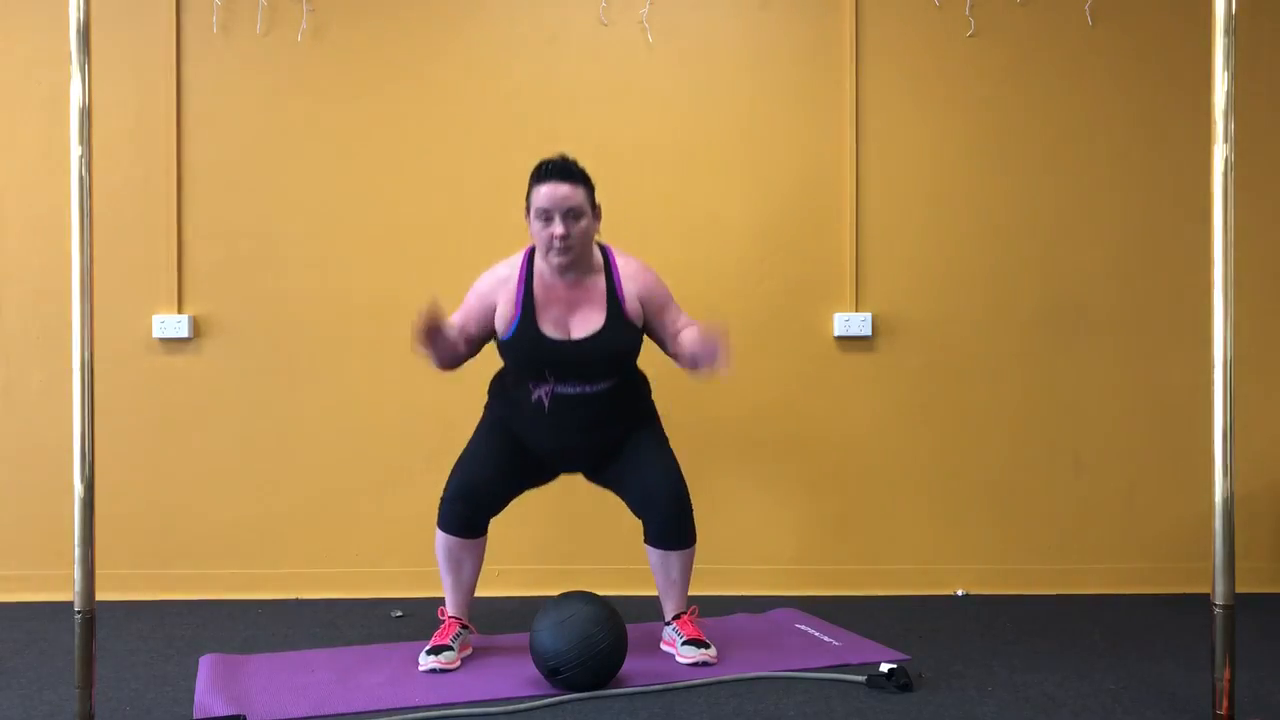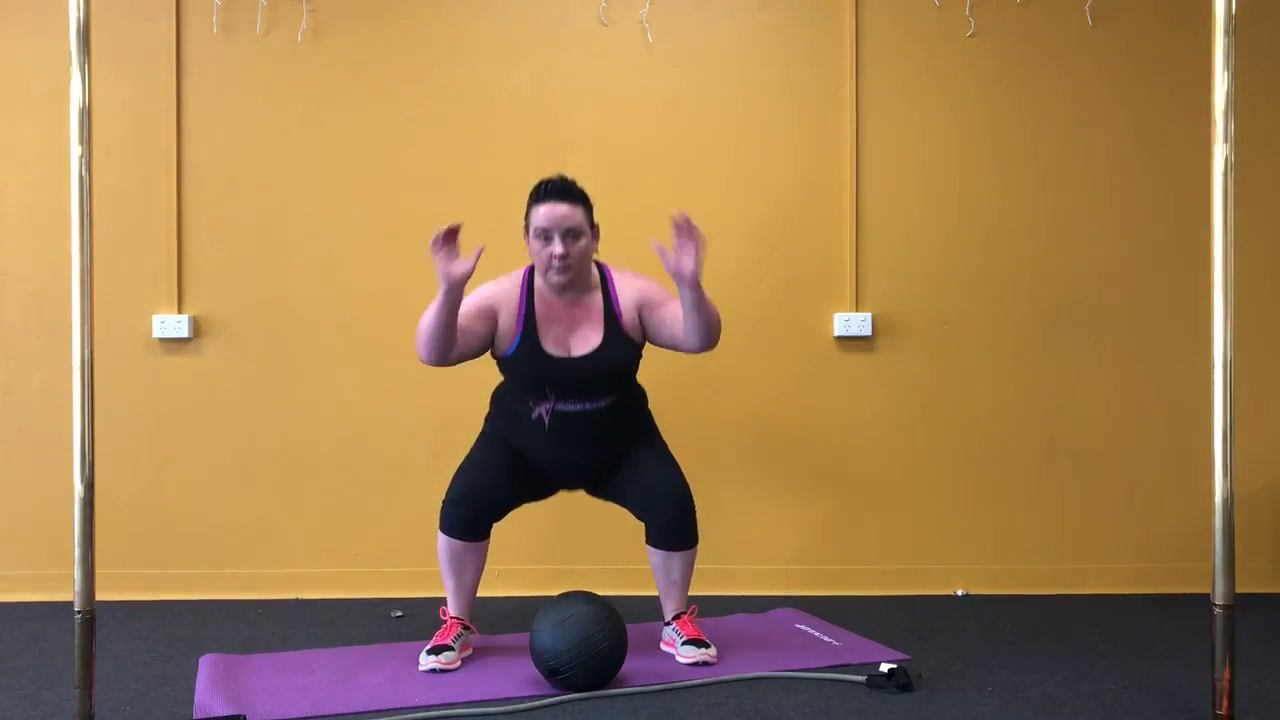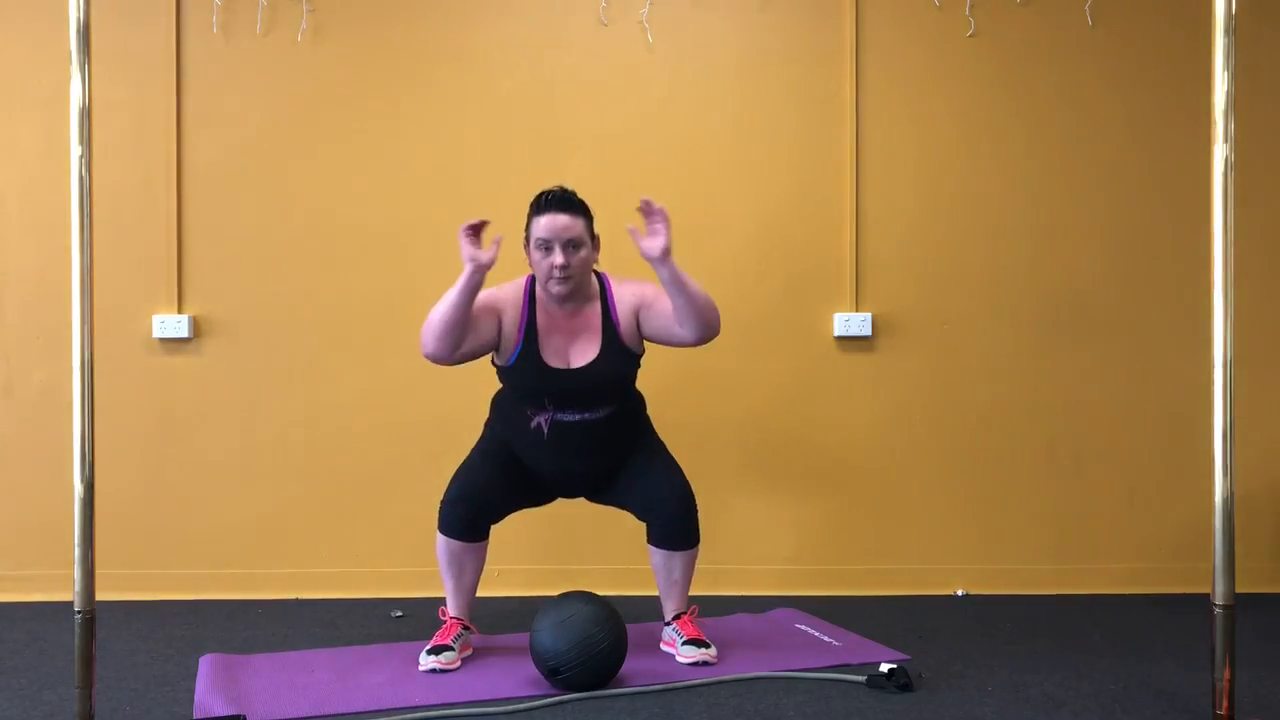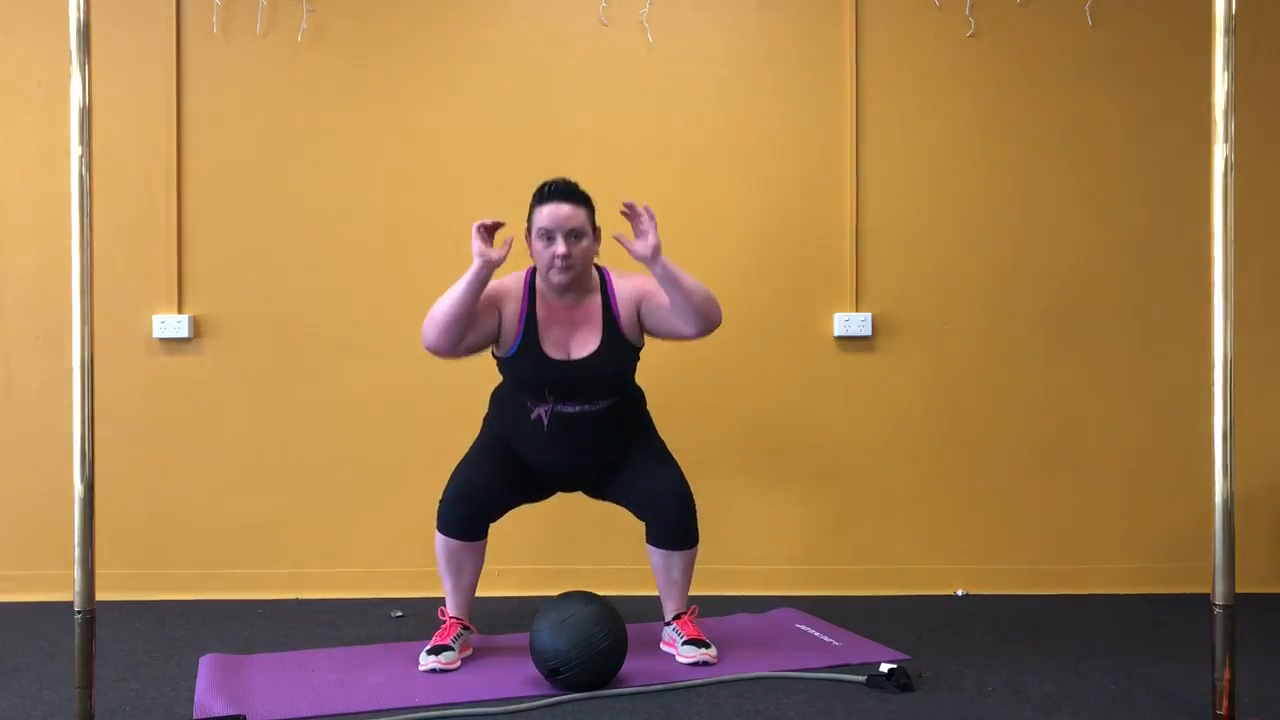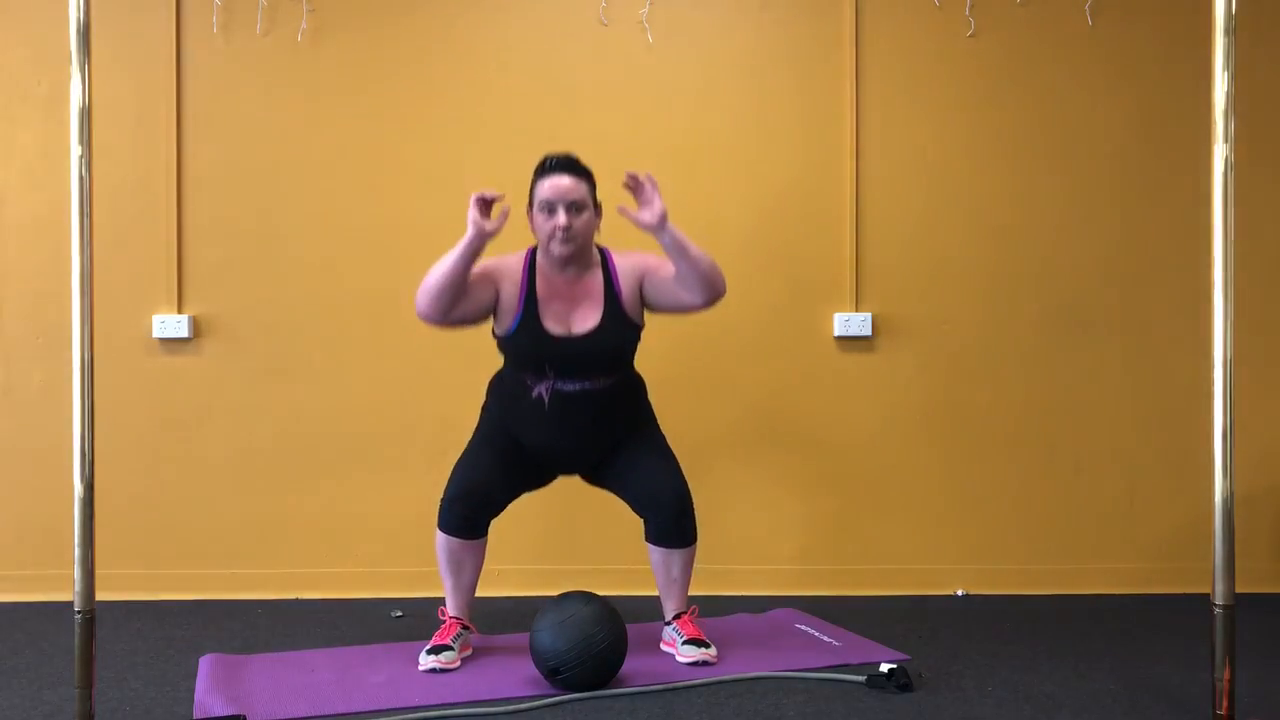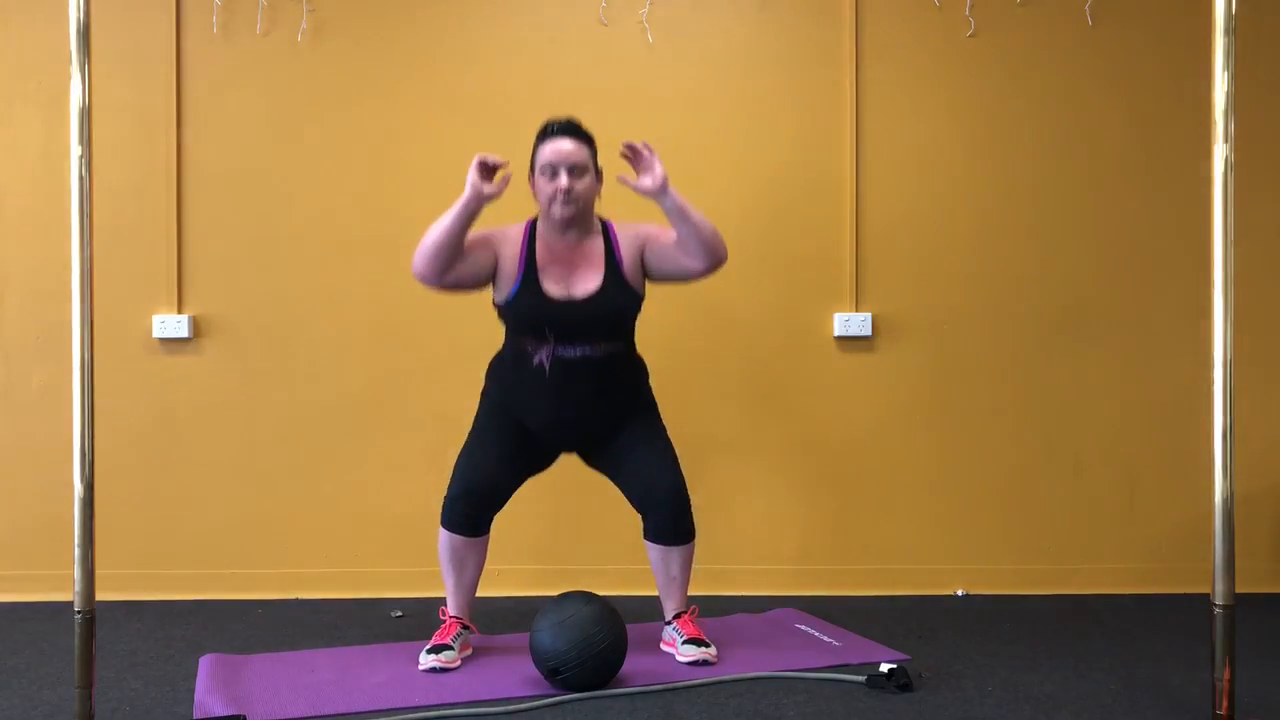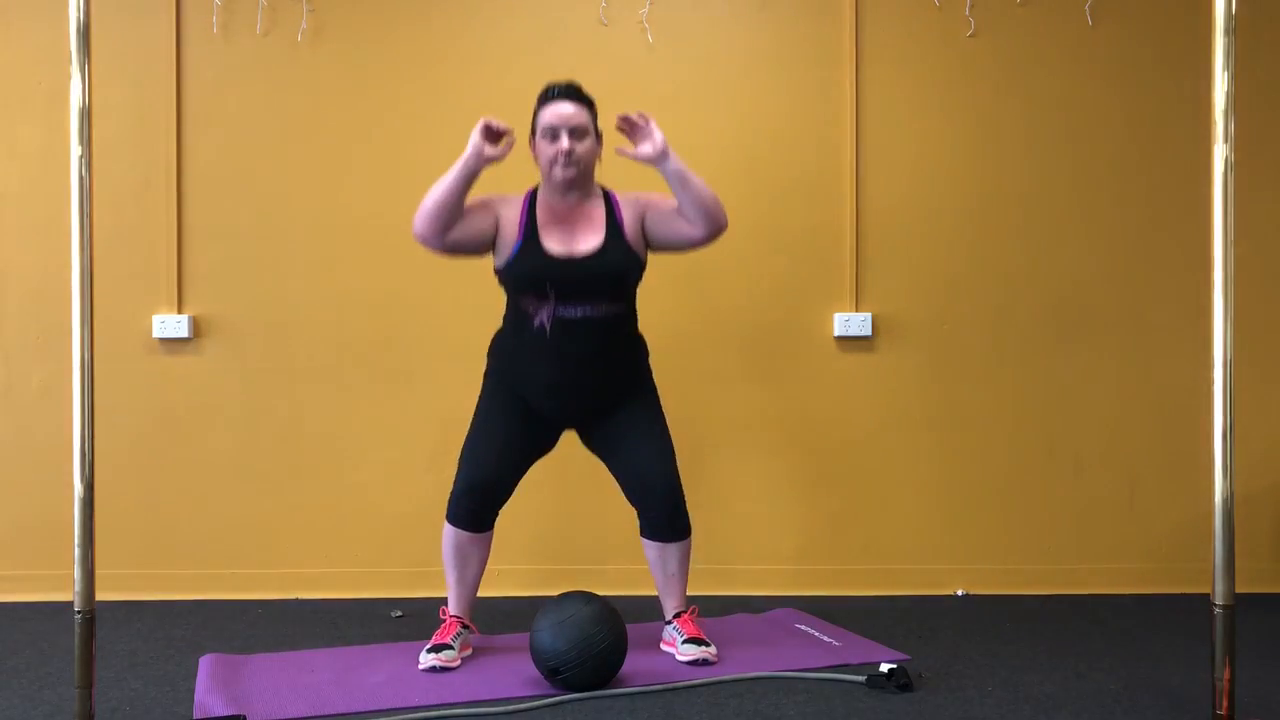
dt=0.1s
person 1, frame 1
left shoulder: (633, 279)
right shoulder: (502, 283)
left elbow: (679, 336)
right elbow: (457, 346)
left wrist: (699, 348)
right wrist: (439, 341)
left hip: (620, 434)
right hip: (521, 432)
left knee: (669, 503)
right knee: (462, 500)
left ankle: (678, 622)
right ankle: (454, 626)
person 1, frame 2
left shoulder: (631, 294)
right shoulder: (502, 299)
left elbow: (701, 338)
right elbow: (432, 352)
left wrist: (690, 280)
right wrist: (451, 284)
left hip: (620, 445)
right hip: (521, 448)
left knee: (673, 505)
right knee: (463, 504)
left ankle: (678, 624)
right ankle: (456, 628)
person 1, frame 3
left shoulder: (629, 302)
right shoulder: (504, 307)
left elbow: (699, 331)
right elbow: (438, 350)
left wrist: (665, 264)
right wrist: (471, 276)
left hip: (619, 452)
right hip: (519, 453)
left knee: (675, 505)
right knee: (461, 505)
left ankle: (678, 624)
right ankle: (455, 627)
person 1, frame 4
left shoulder: (628, 296)
right shoulder: (506, 300)
left elbow: (703, 322)
right elbow: (437, 342)
left wrist: (658, 262)
right wrist: (478, 272)
left hip: (618, 447)
right hip: (519, 448)
left knee: (673, 505)
right knee: (460, 504)
left ankle: (678, 622)
right ankle: (455, 627)
person 1, frame 5
left shoulder: (630, 274)
right shoulder: (504, 279)
left elbow: (707, 292)
right elbow: (429, 310)
left wrist: (664, 231)
right wrist: (472, 241)
left hip: (618, 433)
right hip: (519, 433)
left knee: (671, 502)
right knee: (462, 501)
left ankle: (678, 623)
right ankle: (455, 626)
person 1, frame 6
left shoulder: (631, 245)
right shoulder: (505, 248)
left elbow: (710, 257)
right elbow: (428, 270)
left wrist: (665, 194)
right wrist: (470, 200)
left hip: (618, 413)
right hip: (520, 413)
left knee: (668, 499)
right knee: (467, 497)
left ankle: (679, 621)
right ankle: (455, 625)
person 1, frame 7
left shoulder: (633, 214)
right shoulder: (506, 217)
left elbow: (709, 227)
right elbow: (428, 232)
left wrist: (665, 162)
right wrist: (471, 162)
left hip: (618, 392)
right hip: (521, 390)
left knee: (662, 492)
right knee: (473, 491)
left ankle: (679, 621)
right ankle: (455, 624)
